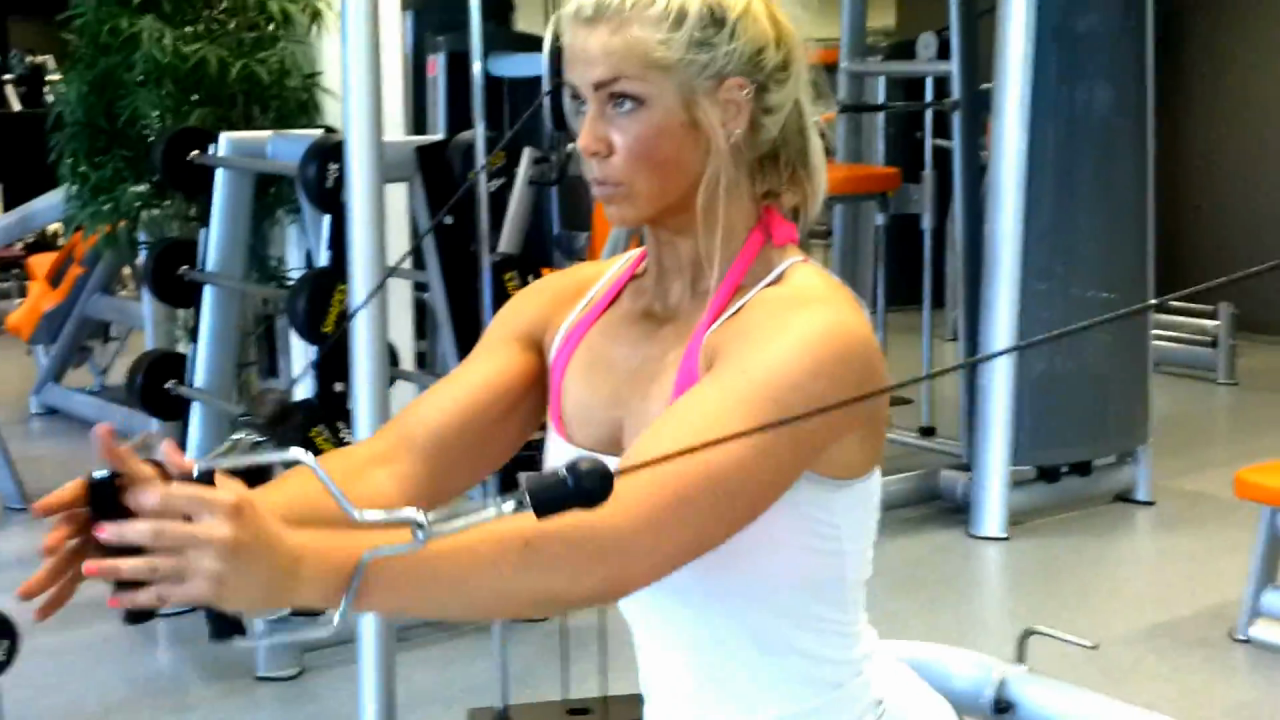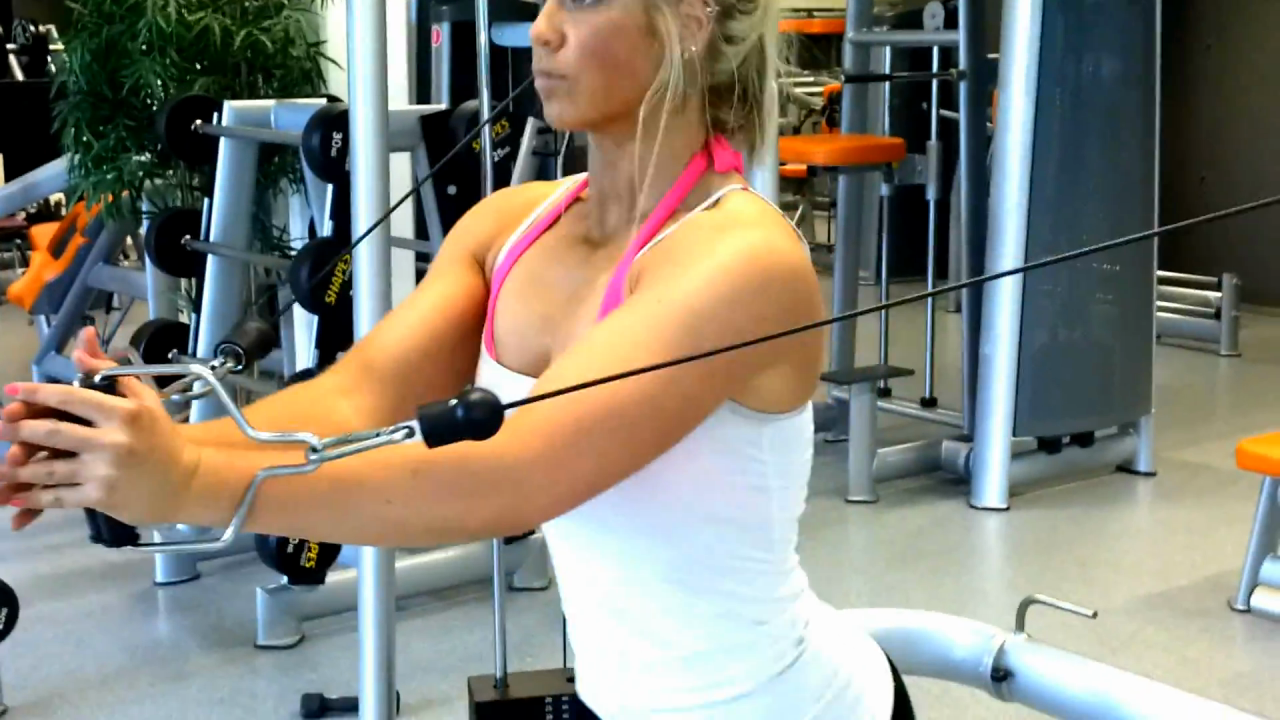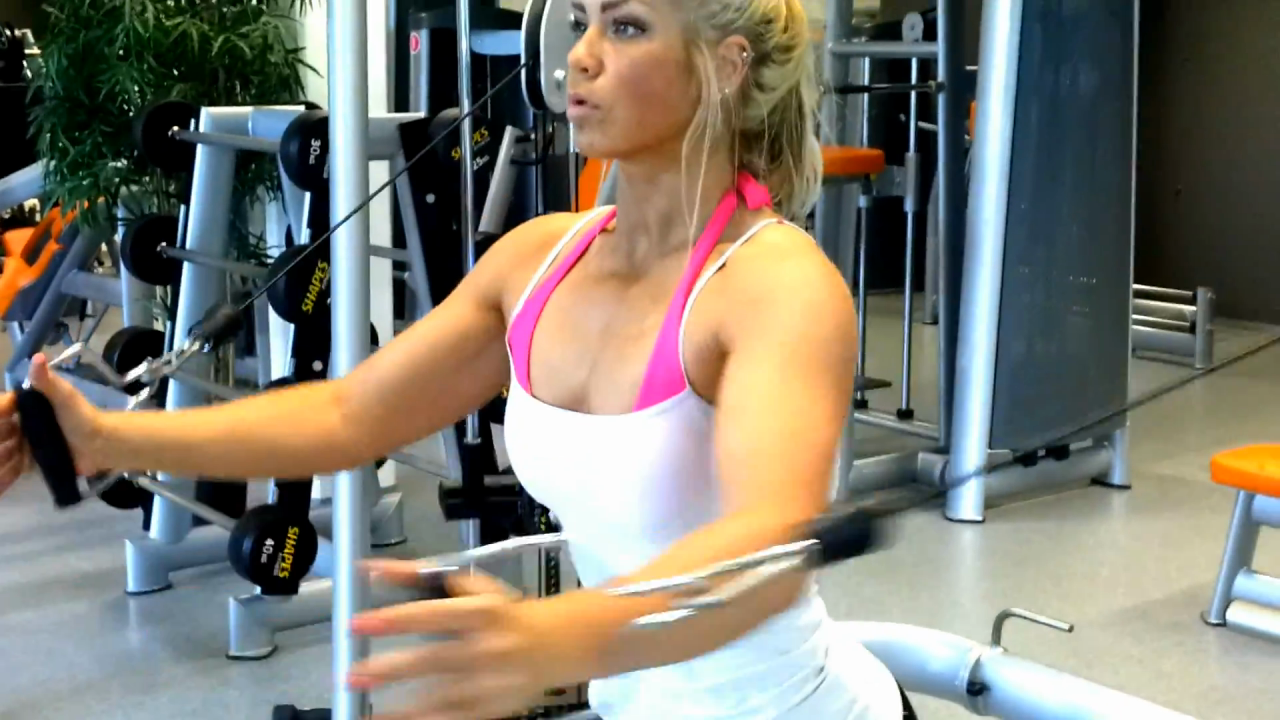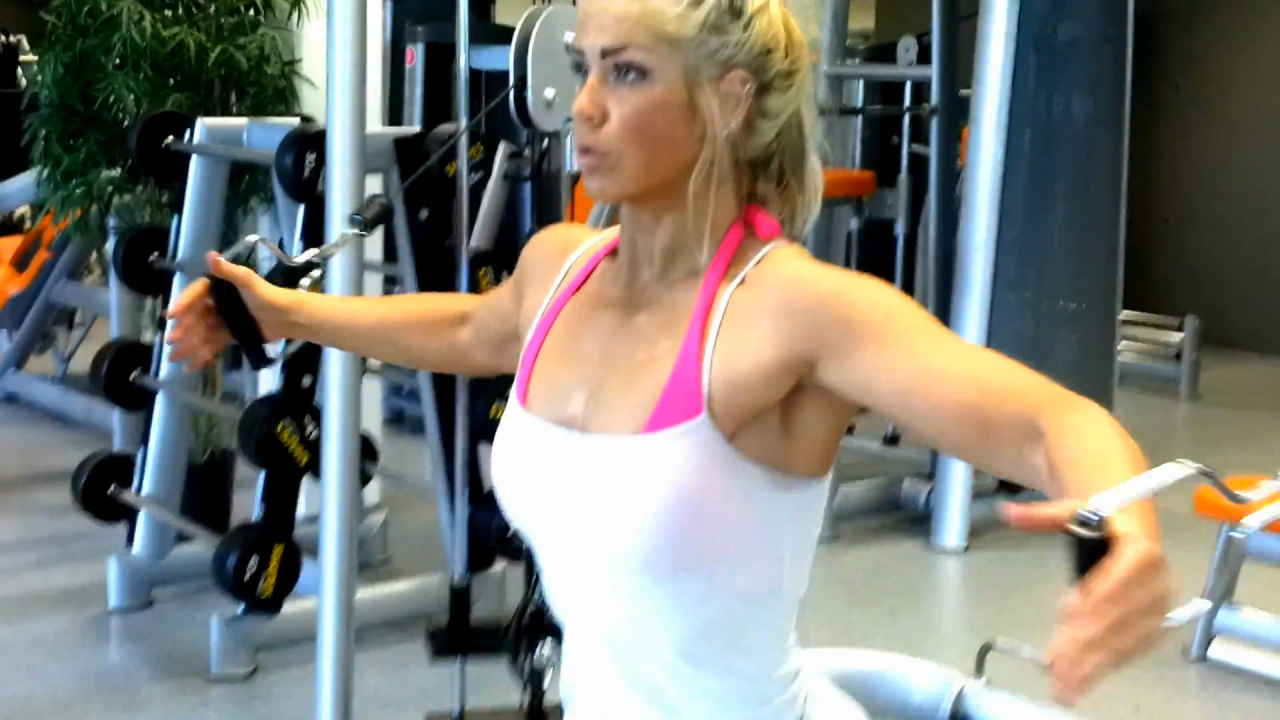
dt=0.5s
person 1, frame 1
left shoulder: (806, 330)
right shoulder: (568, 305)
left elbow: (611, 544)
right elbow: (393, 468)
left wrist: (309, 571)
right wrist: (196, 524)
person 1, frame 2
left shoulder: (740, 258)
right shoulder: (513, 225)
left elbow: (518, 478)
right elbow: (357, 397)
left wrist: (200, 486)
right wrist: (170, 451)
person 1, frame 3
left shoulder: (781, 286)
right shoulder: (541, 256)
left elbow: (769, 545)
right elbow: (348, 415)
left wrist: (559, 638)
right wrist: (111, 439)
person 1, frame 4
left shoulder: (788, 309)
right shoulder: (560, 267)
left elbow: (1044, 422)
right elbow: (470, 332)
left wrist: (1122, 528)
right wrist: (288, 314)
